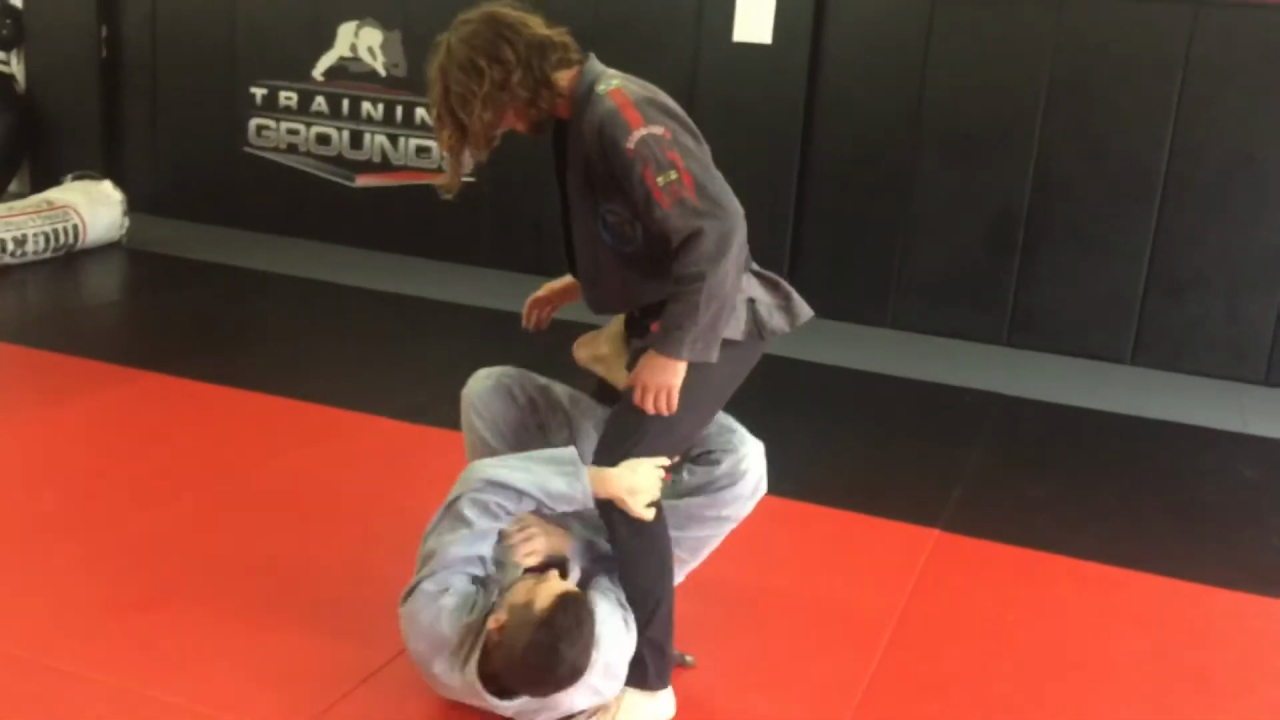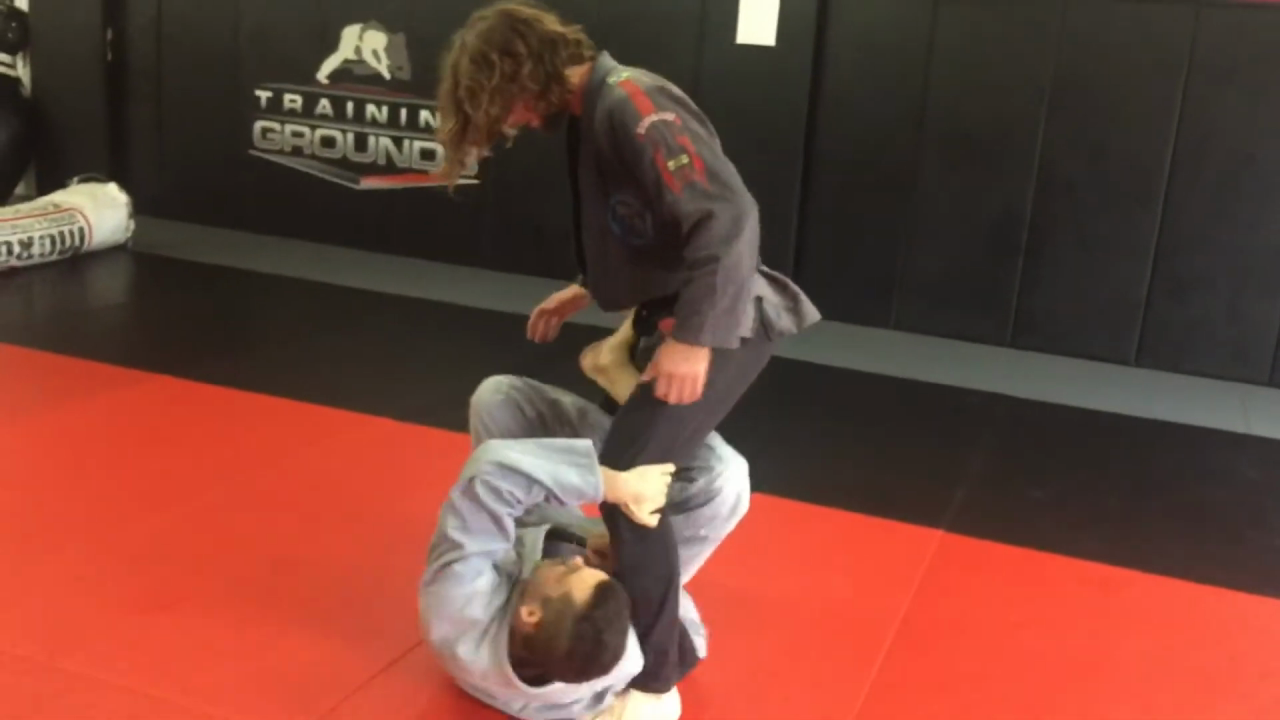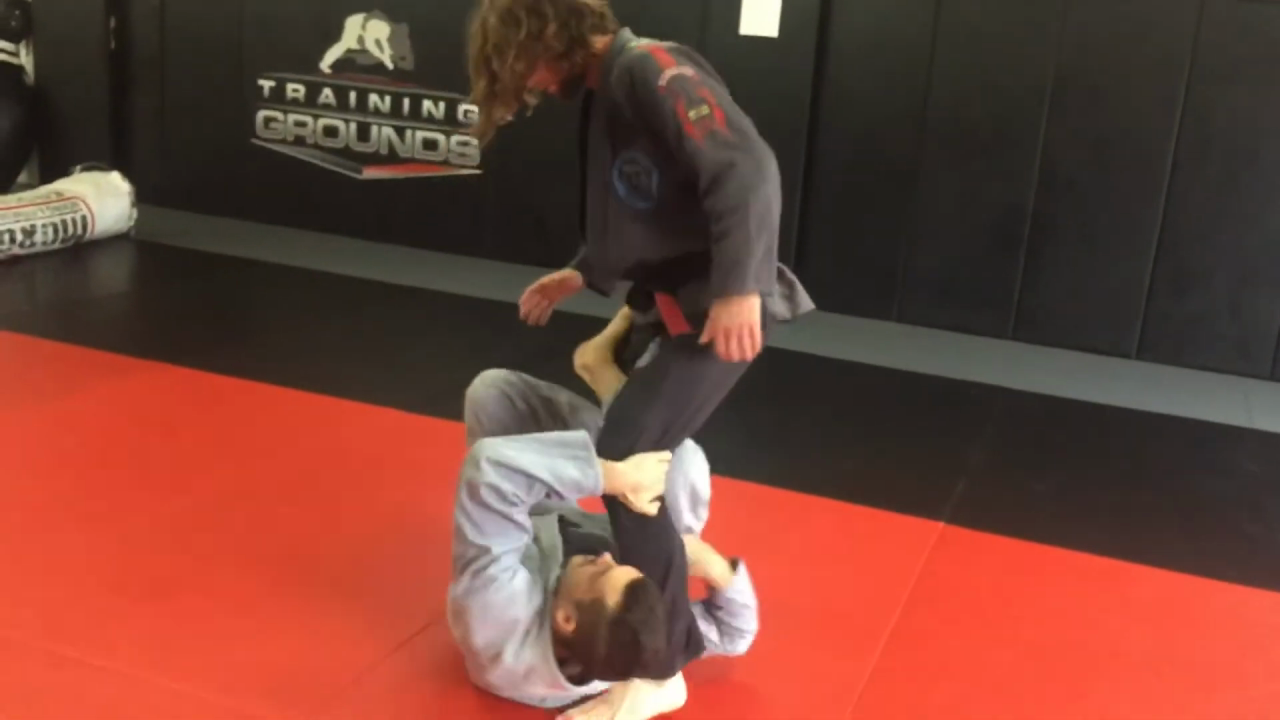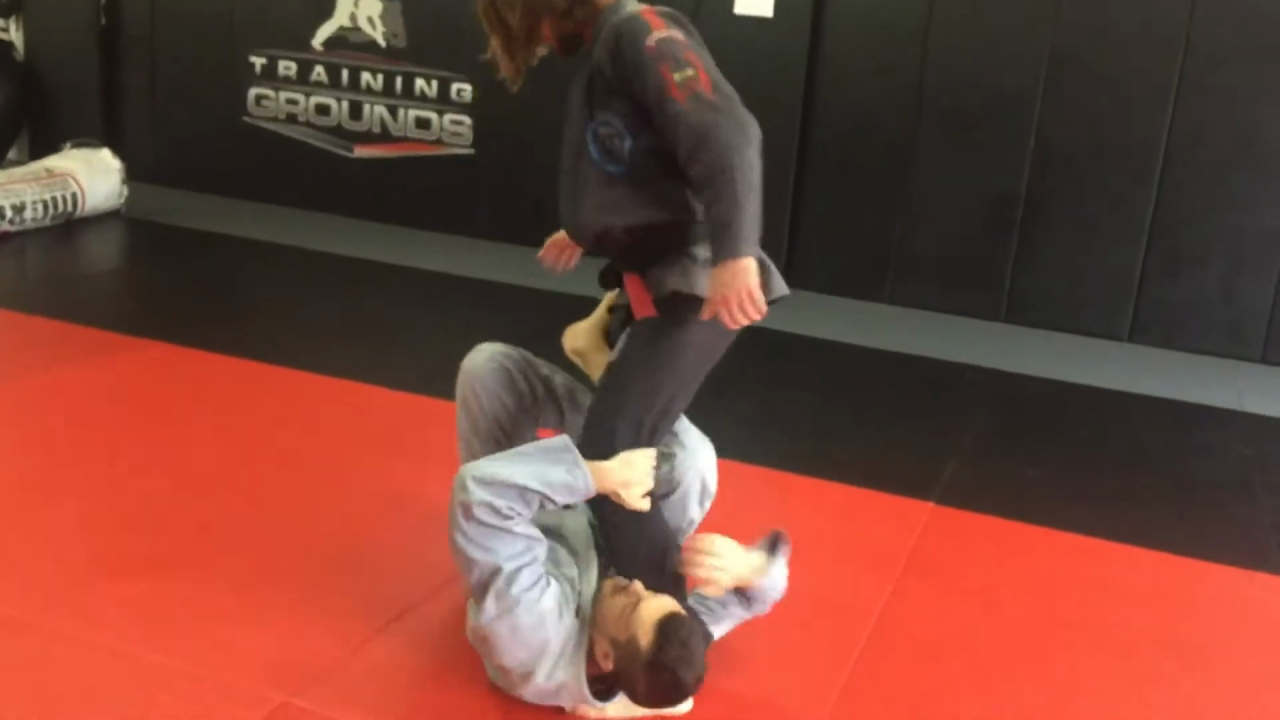
dt=0.2s
person 1, frame 1
left shoulder: (621, 116)
right shoulder: (581, 110)
left elbow: (715, 230)
left wrist: (673, 349)
right wrist: (581, 281)
left hip: (712, 323)
right hip: (668, 316)
left knee: (620, 475)
right knee: (621, 467)
right ankle: (633, 611)
person 1, frame 2
left shoulder: (632, 107)
right shoulder: (592, 110)
left elbow: (727, 216)
left wrist: (694, 337)
right wrist: (589, 289)
left hip: (722, 323)
right hip: (679, 315)
left knee: (628, 477)
right knee: (628, 464)
left ankle: (652, 679)
right ankle: (656, 637)
person 1, frame 3
left shoulder: (652, 71)
right shoulder: (609, 85)
left elbow: (747, 169)
left wrist: (737, 288)
right wrist: (582, 273)
left hip: (719, 306)
right hip: (680, 301)
left knee: (625, 458)
right knee: (632, 451)
left ankle: (657, 663)
right ankle: (664, 630)
person 1, frame 4
right shoulder: (607, 49)
left elbow: (726, 135)
left wrist: (733, 253)
right wrist: (586, 234)
left hip: (691, 287)
right hip: (662, 280)
left knee: (608, 455)
right knee: (617, 445)
person 2, frame 1
left shoulder: (429, 623)
right shoulder: (605, 643)
left elbow: (479, 487)
left wrist: (601, 481)
right wrist: (566, 545)
right hip: (599, 565)
left knee: (490, 391)
right knee: (738, 465)
person 2, frame 2
left shoulder: (453, 610)
right shoulder: (616, 658)
left elbow: (492, 468)
right elbow: (690, 641)
left wrist: (612, 484)
left knee: (498, 397)
right knee: (722, 478)
right ankle: (626, 384)
person 2, frame 3
left shoulder: (493, 608)
right shoulder: (639, 643)
left elbow: (489, 462)
right elbow: (733, 631)
left wrist: (611, 476)
right wrist: (716, 569)
left hip: (537, 540)
left knee: (494, 388)
right knee: (682, 468)
right ankle: (606, 377)
person 2, frame 4
left shoulder: (526, 628)
right shoulder: (671, 648)
left elbow: (480, 489)
right elbow: (753, 596)
left wrist: (599, 475)
right wrist: (747, 569)
left hip: (513, 533)
right hip: (587, 534)
left knee: (489, 365)
right knee: (687, 463)
right ankle: (597, 361)
